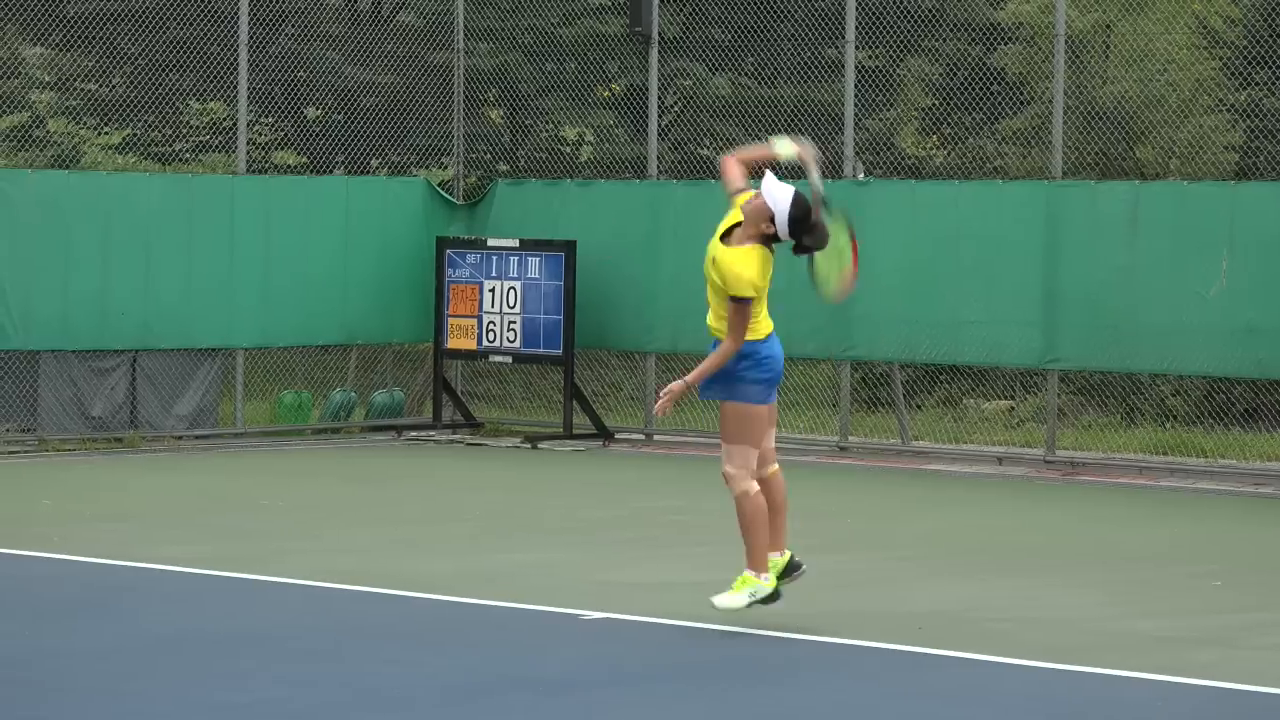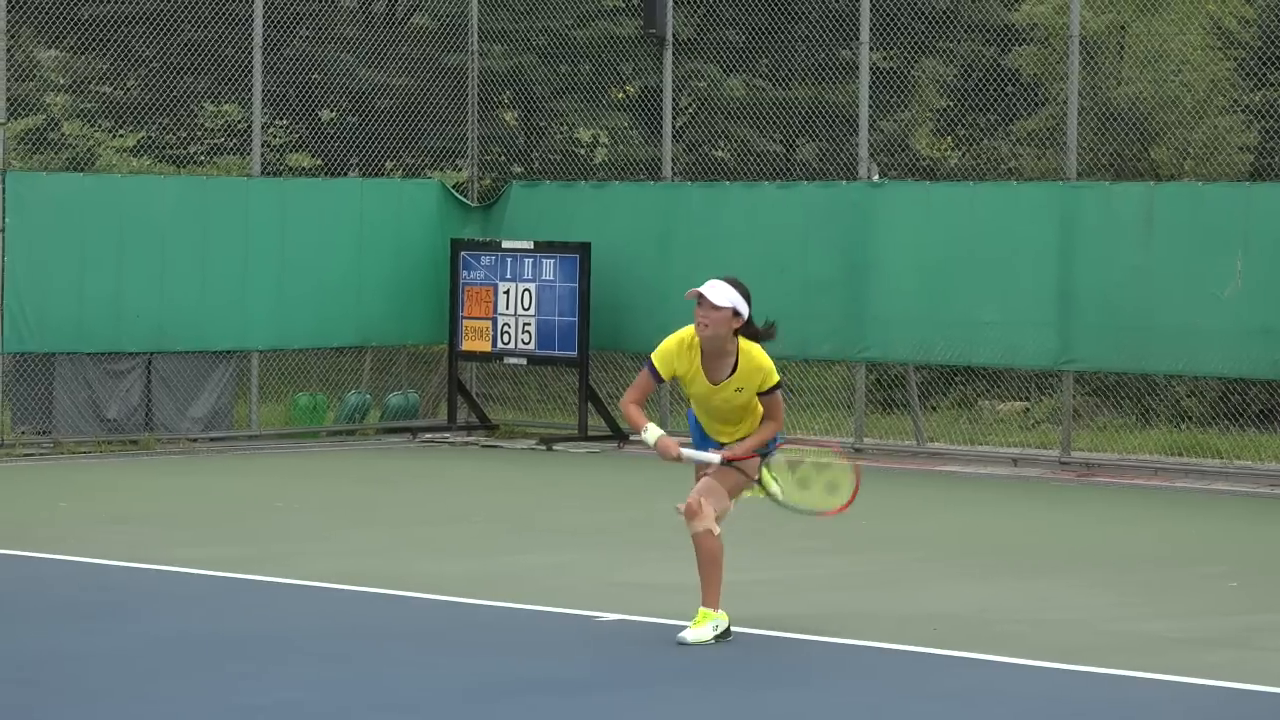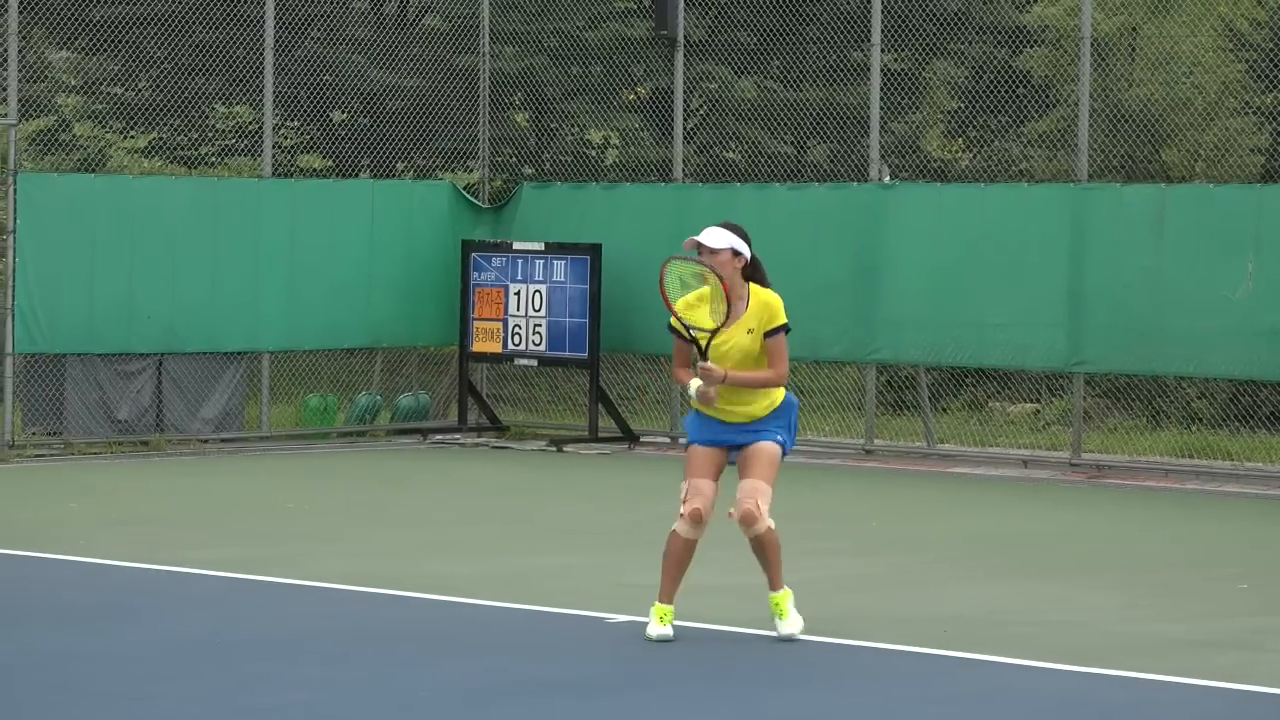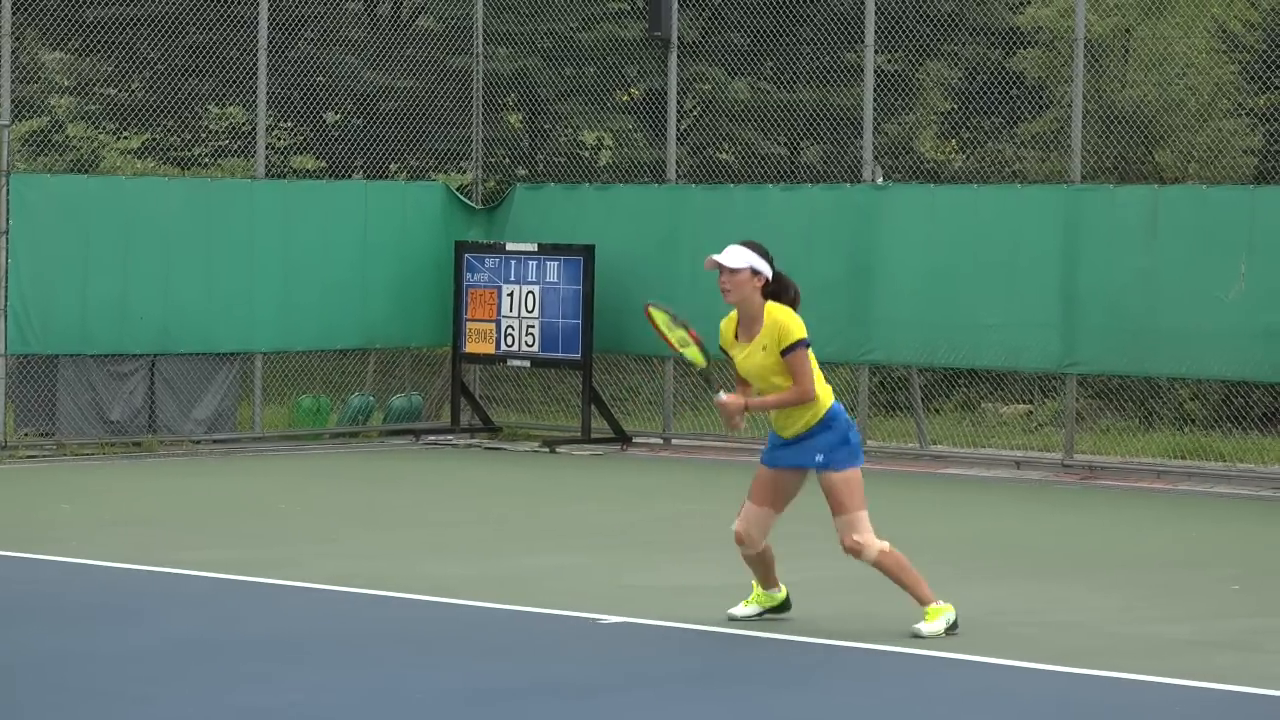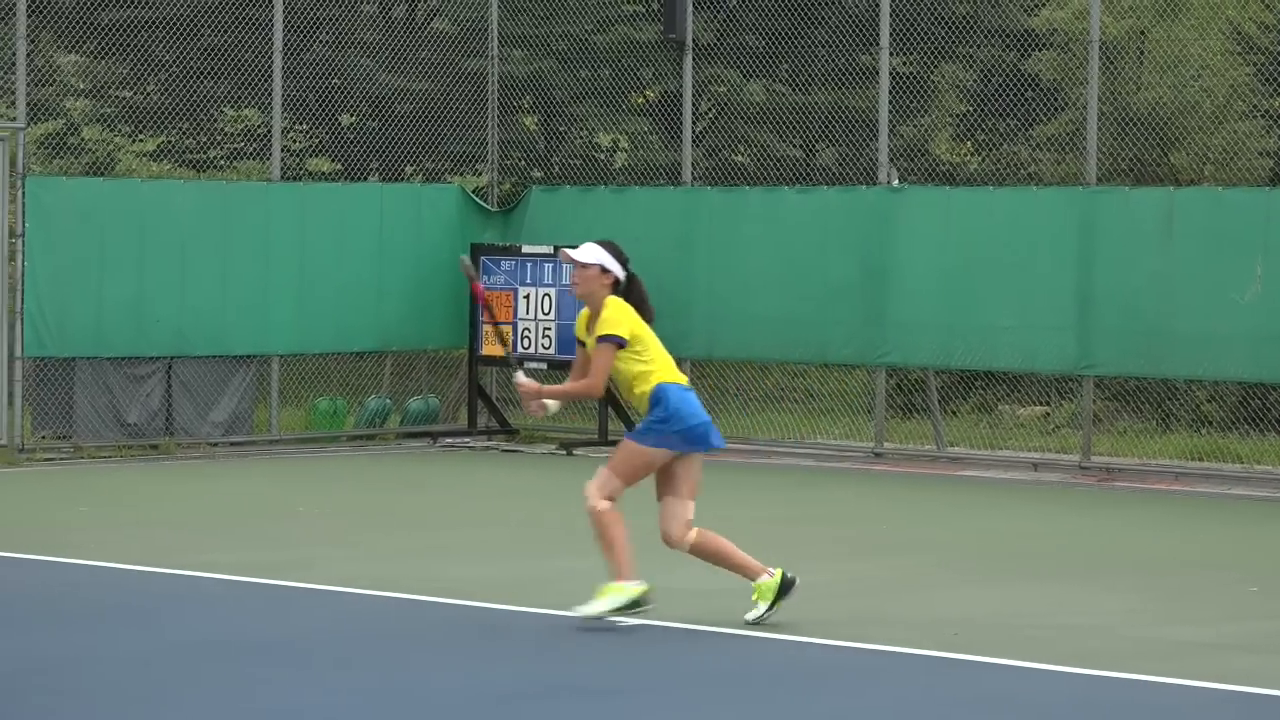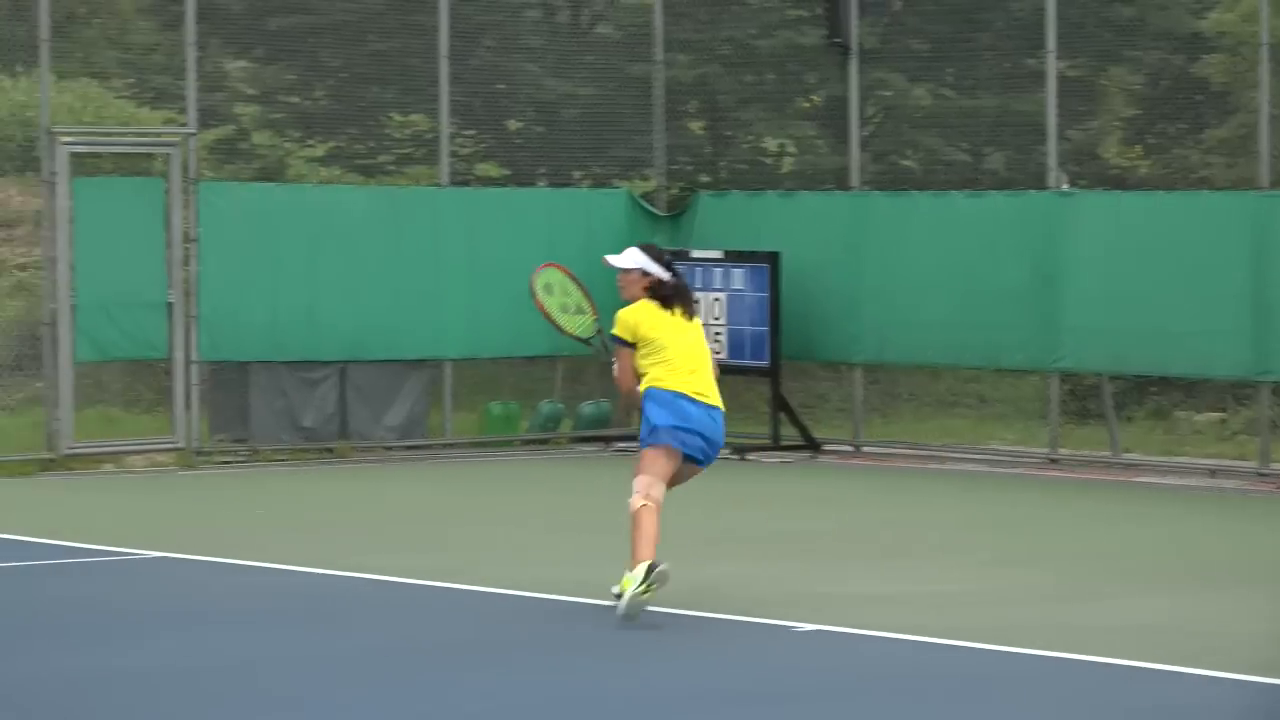
dt=0.4s
person 1, frame 1
left shoulder: (735, 263)
right shoulder: (743, 213)
left elbow: (735, 343)
right elbow: (731, 161)
left wrist: (685, 384)
right wrist: (784, 148)
left hip: (749, 360)
right hip: (763, 349)
left knee: (739, 470)
right knee: (764, 461)
left ankle: (757, 577)
right ankle: (779, 557)
person 1, frame 2
left shoulder: (757, 362)
right shoulder: (675, 348)
left elbow: (774, 424)
right elbow: (630, 402)
left wrist: (732, 453)
right wrist: (656, 437)
left hip: (747, 438)
right hip: (704, 432)
left knee: (699, 508)
right knee: (699, 515)
left ankle: (713, 615)
right ankle: (746, 482)
person 1, frame 3
left shoulder: (768, 303)
right shoulder: (689, 308)
left elbow: (779, 372)
right elbow: (680, 369)
left wrist: (726, 377)
right wrist: (698, 388)
left hip: (766, 419)
right hip: (711, 420)
left knee: (751, 512)
right knee: (692, 513)
left ankle: (781, 595)
right ankle: (662, 611)
person 1, frame 4
left shoulder: (783, 322)
right shoulder: (728, 328)
left elbow: (806, 392)
left wrist: (746, 404)
right wrist: (736, 408)
left hip: (825, 430)
right hip: (788, 437)
left knee: (859, 542)
right knee: (746, 534)
left ankle: (936, 607)
right ankle: (770, 591)
person 1, frame 5
left shoulder: (613, 315)
right shoulder: (587, 321)
left elbow: (594, 386)
right elbow: (577, 378)
left wrist: (539, 391)
right wrist: (543, 395)
left hip: (673, 411)
right hip: (680, 417)
left knee: (598, 494)
right knee: (676, 532)
left ankle: (627, 585)
right ankle: (769, 580)
person 1, frame 6
left shoulder: (631, 317)
right shoulder: (687, 316)
left elbow: (627, 386)
left wrist: (634, 391)
left hip: (671, 411)
right hip: (712, 421)
left knee: (643, 500)
right knee: (646, 493)
left ankle: (646, 570)
right ankle: (642, 571)
